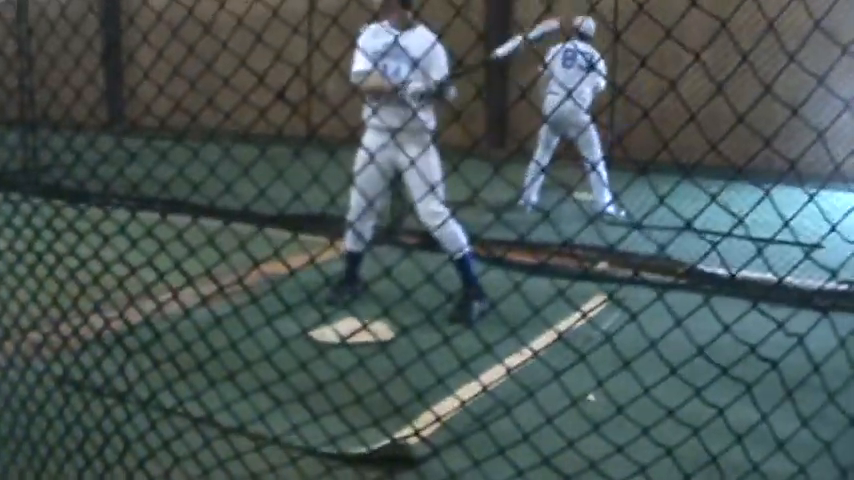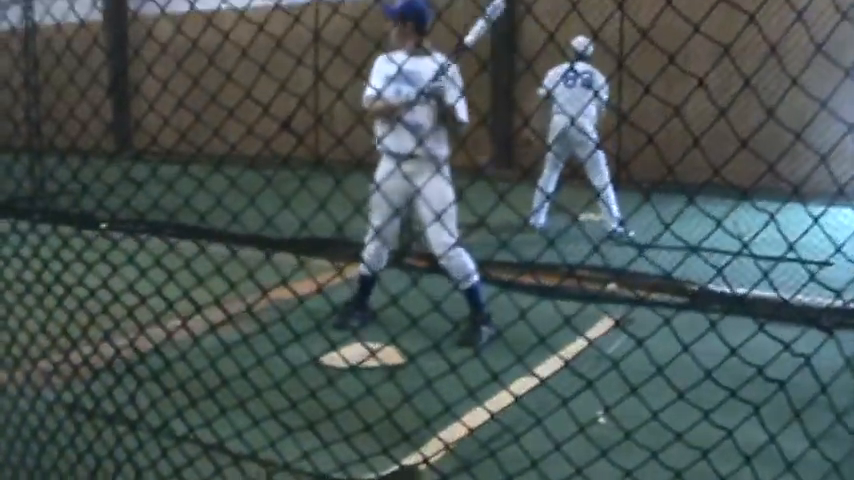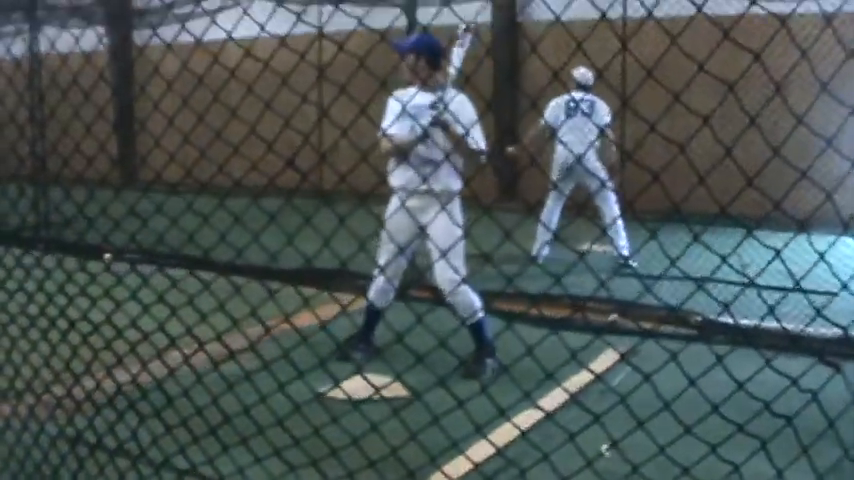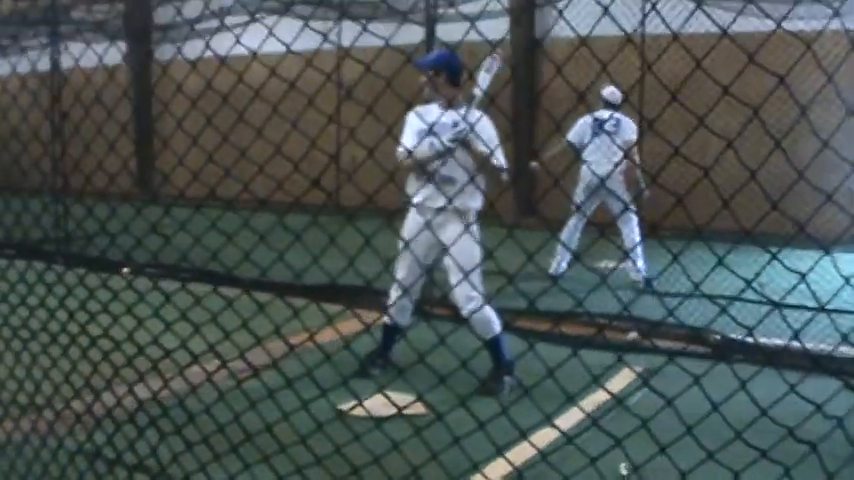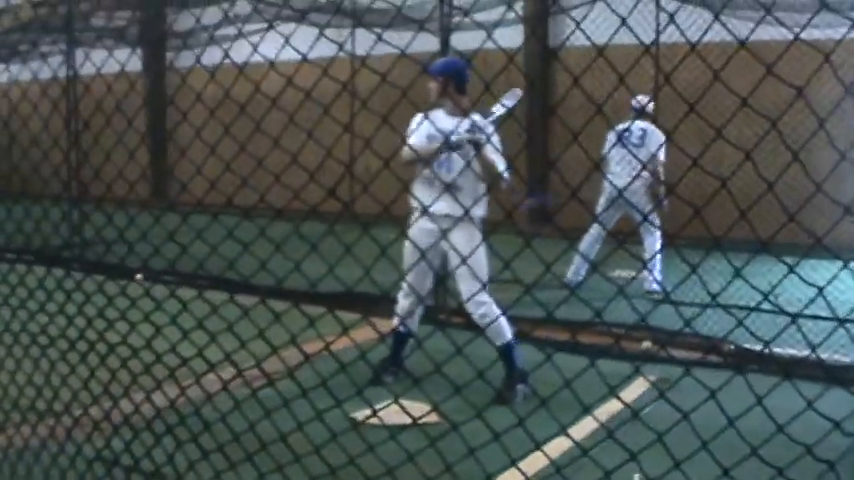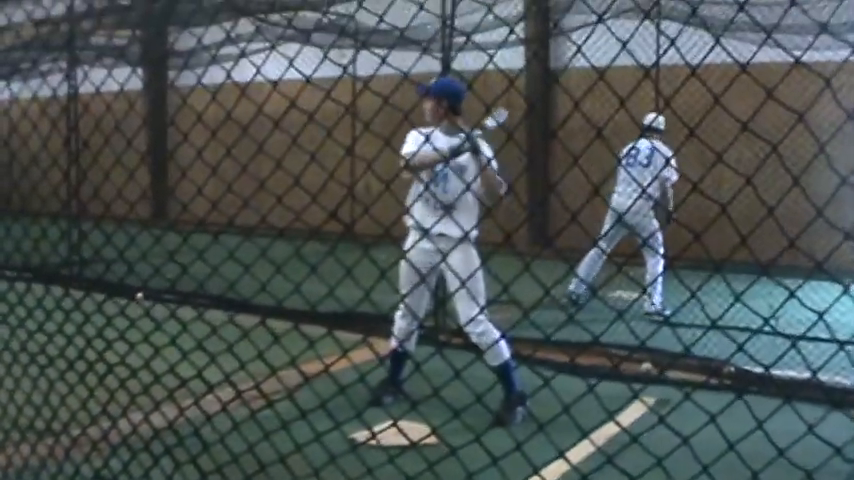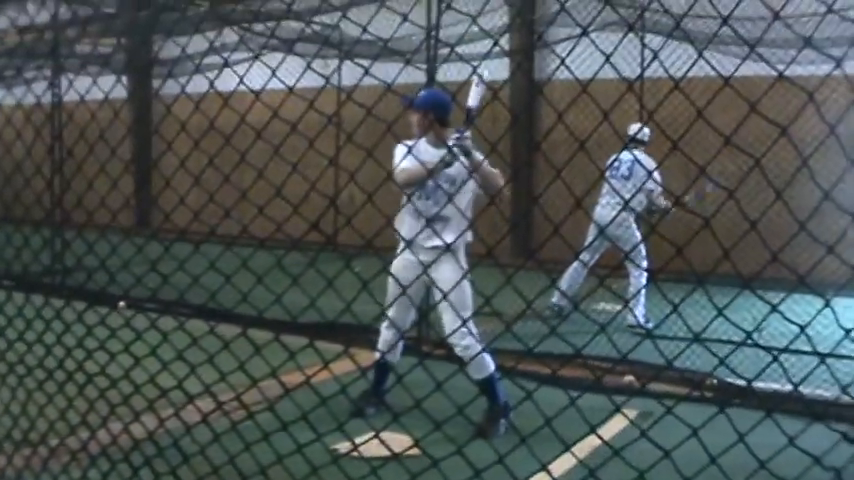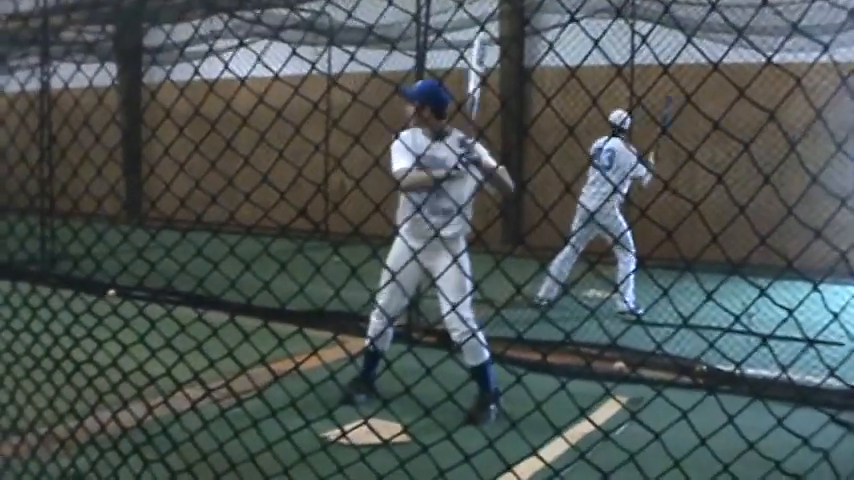
dt=0.2s
person 1, frame 1
left shoulder: (428, 41)
right shoulder: (371, 34)
left elbow: (446, 93)
right elbow: (362, 80)
left wrist: (439, 92)
right wrist: (402, 87)
left hip: (416, 139)
right hip: (377, 136)
left knee: (436, 214)
right knee: (360, 210)
left ankle: (473, 290)
right ankle: (350, 279)
person 1, frame 2
left shoulder: (443, 68)
right shoulder: (385, 64)
left elbow: (458, 124)
right elbow: (371, 107)
left wrist: (441, 101)
right wrist: (410, 99)
left hip: (430, 166)
right hip: (392, 164)
left knee: (445, 243)
right knee: (378, 236)
left ankle: (481, 315)
right ankle: (360, 303)
person 1, frame 3
left shoulder: (457, 102)
right shoulder: (398, 100)
left elbow: (477, 154)
right elbow: (387, 147)
left wrist: (447, 127)
right wrist: (419, 135)
left hip: (441, 202)
right hip: (403, 199)
left knee: (451, 280)
right knee: (386, 271)
left ankle: (485, 349)
right ankle: (365, 336)
person 1, frame 4
left shoulder: (477, 120)
right shoulder: (418, 116)
left elbow: (498, 170)
right elbow: (406, 162)
left wrist: (468, 145)
right wrist: (441, 150)
left hip: (459, 219)
right hip: (420, 215)
left knee: (470, 298)
right knee: (403, 287)
left ankle: (503, 366)
right ankle: (383, 352)
person 1, frame 5
left shoulder: (482, 127)
right shoulder: (423, 120)
left elbow: (499, 180)
right elbow: (407, 156)
left wrist: (478, 151)
right wrist: (447, 145)
left hip: (464, 225)
right hip: (424, 220)
left knee: (479, 302)
right knee: (411, 293)
left ankle: (516, 374)
right ankle: (395, 359)
person 1, frame 6
left shoulder: (478, 144)
right shoulder: (419, 137)
left elbow: (497, 194)
right elbow: (409, 164)
left wrist: (477, 156)
right wrist: (451, 152)
left hip: (459, 243)
right hip: (420, 239)
left knee: (476, 320)
right knee: (408, 313)
left ankle: (514, 394)
right ankle: (393, 380)
person 1, frame 7
left shoulder: (467, 153)
right shoulder: (407, 149)
left elbow: (499, 186)
right elbow: (402, 179)
left wrist: (470, 157)
right wrist: (442, 162)
left hip: (448, 255)
right hip: (410, 251)
left knee: (462, 333)
right knee: (393, 324)
left ankle: (498, 406)
right ankle: (376, 391)
person 1, frame 8
left shoulder: (466, 145)
right shoulder: (405, 140)
left elbow: (508, 188)
right elbow: (405, 182)
left wrist: (481, 162)
right wrist: (447, 172)
left hip: (449, 244)
right hip: (409, 240)
left knee: (460, 321)
right knee: (384, 310)
left ankle: (489, 393)
right ankle: (366, 378)
person 2, frame 1
left shoulder: (557, 50)
right shoulder: (596, 58)
left elbow: (545, 75)
right elbow: (598, 90)
left hip: (553, 107)
right hip: (577, 110)
left knee: (542, 154)
right knee: (594, 158)
left ankle: (528, 198)
right ankle: (605, 205)
person 2, frame 2
left shoulder: (556, 72)
right shoulder: (598, 77)
left elbow: (542, 98)
right elbow: (601, 107)
left hip: (559, 126)
right hip: (585, 130)
left knee: (550, 173)
right knee: (601, 178)
left ankle: (537, 219)
right ankle: (616, 225)
person 2, frame 3
left shoulder: (558, 102)
right shoulder: (600, 105)
left elbow: (541, 129)
right elbow: (607, 133)
left wrist: (518, 147)
right wrist: (614, 159)
left hip: (563, 157)
right hip: (588, 159)
left knee: (554, 202)
right knee: (609, 204)
left ankle: (539, 251)
right ankle: (622, 251)
person 2, frame 4
left shoulder: (587, 120)
right shoulder: (627, 123)
left elbow: (567, 145)
right elbow: (631, 151)
right wrist: (641, 181)
left hip: (589, 176)
right hip: (613, 178)
left knee: (576, 220)
right knee: (630, 223)
left ankle: (557, 268)
right ankle: (639, 273)
person 2, frame 5
left shoulder: (616, 130)
right shoulder: (655, 133)
left elbow: (606, 161)
right elbow: (656, 166)
right wrist: (661, 193)
left hip: (612, 187)
right hip: (636, 189)
left knee: (597, 230)
right knee: (652, 233)
left ankle: (574, 276)
right ankle: (654, 283)
person 2, frame 6
left shoulder: (629, 148)
right shoulder: (664, 152)
right elbow: (666, 188)
right wrist: (669, 211)
left hip: (617, 205)
right hip: (640, 210)
left knee: (600, 248)
right knee: (655, 255)
left ankle: (576, 290)
right ankle: (653, 304)
person 2, frame 7
left shoulder: (614, 159)
right shoulder: (647, 163)
right elbow: (654, 197)
right wrist: (665, 205)
left hip: (601, 215)
right hip: (622, 220)
left knee: (584, 259)
right knee: (639, 267)
left ankle: (559, 301)
right ankle: (637, 317)
person 2, frame 8
left shoulder: (597, 145)
right shoulder: (627, 151)
right elbow: (645, 179)
right wrist: (649, 166)
left hip: (586, 205)
right hip: (607, 209)
left knee: (571, 249)
right knee: (627, 254)
left ankle: (546, 294)
right ankle: (626, 303)
